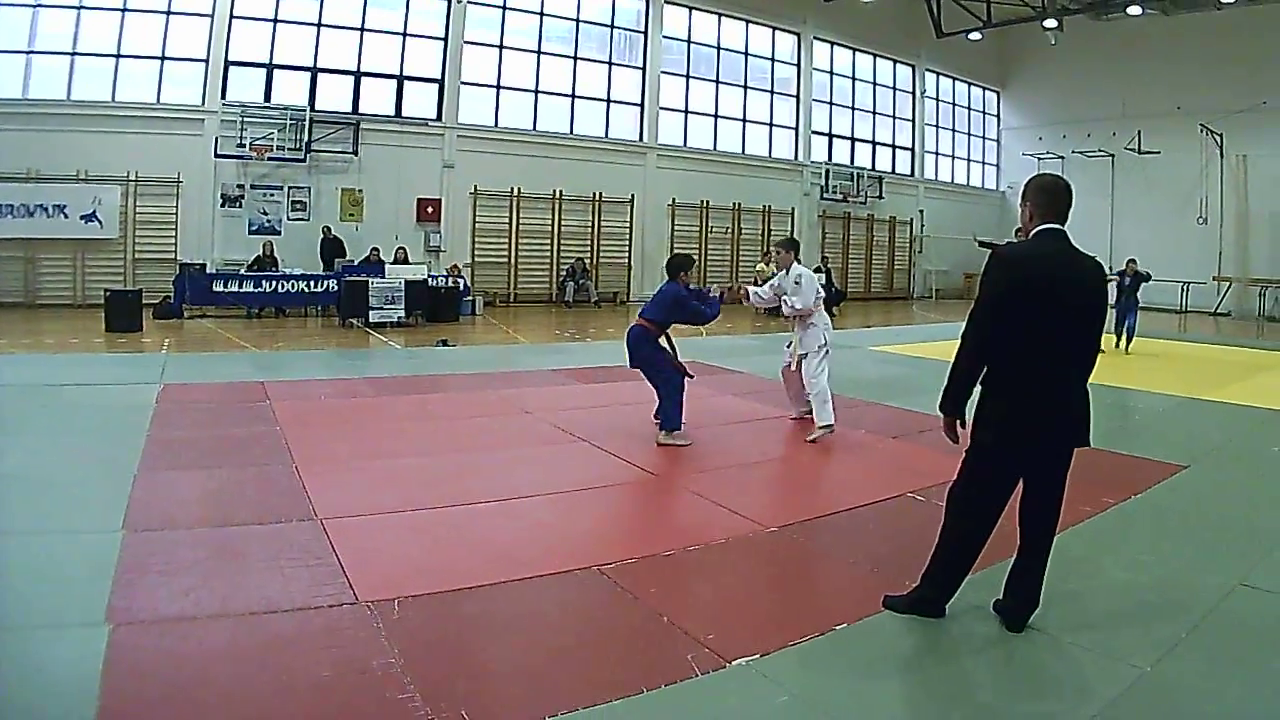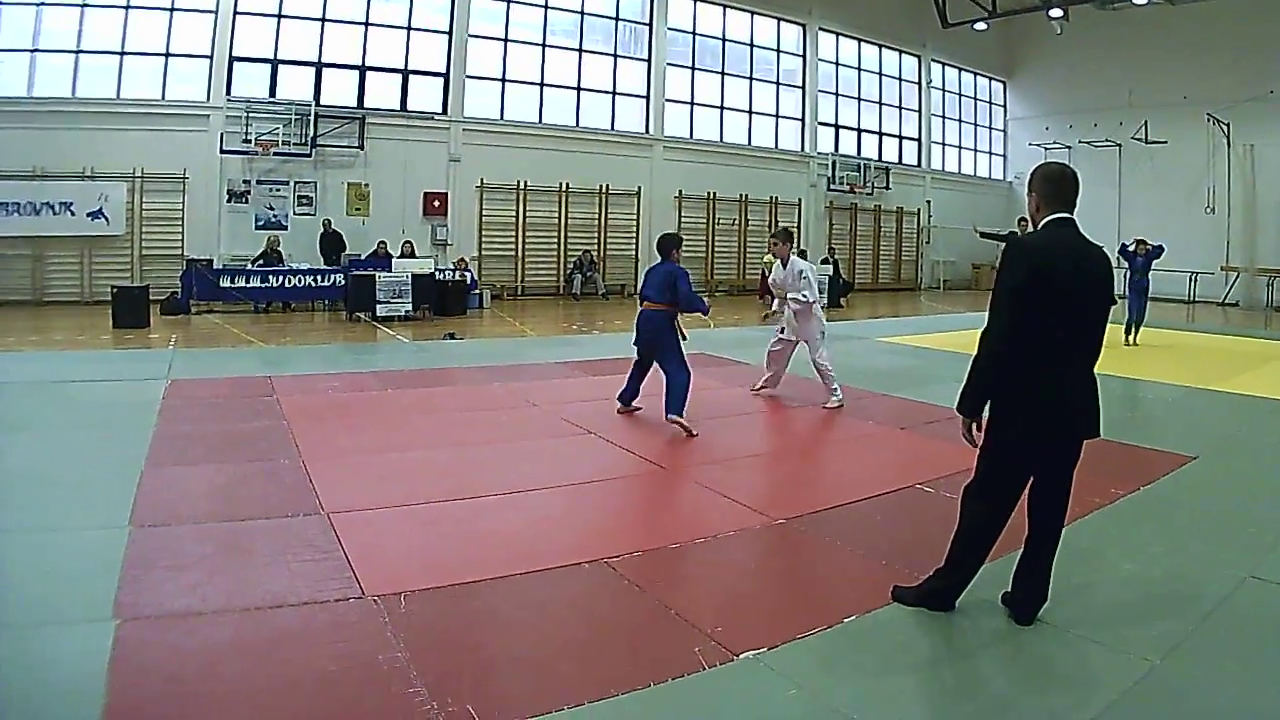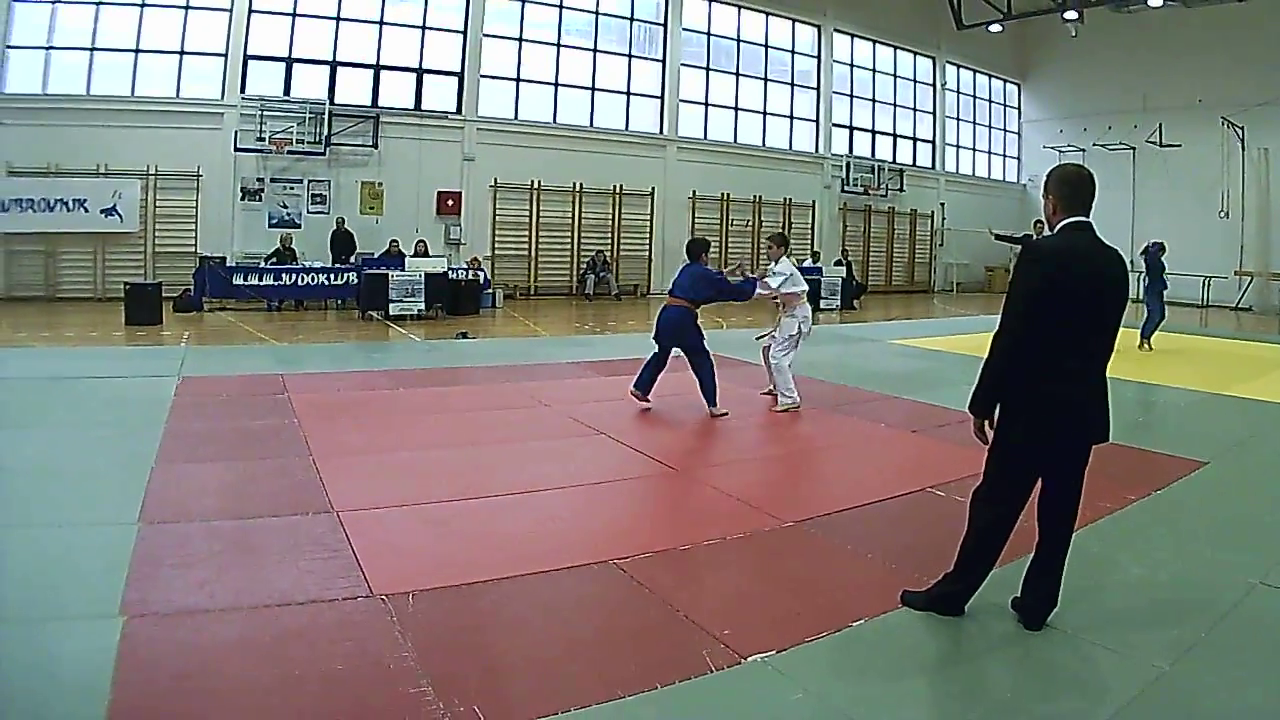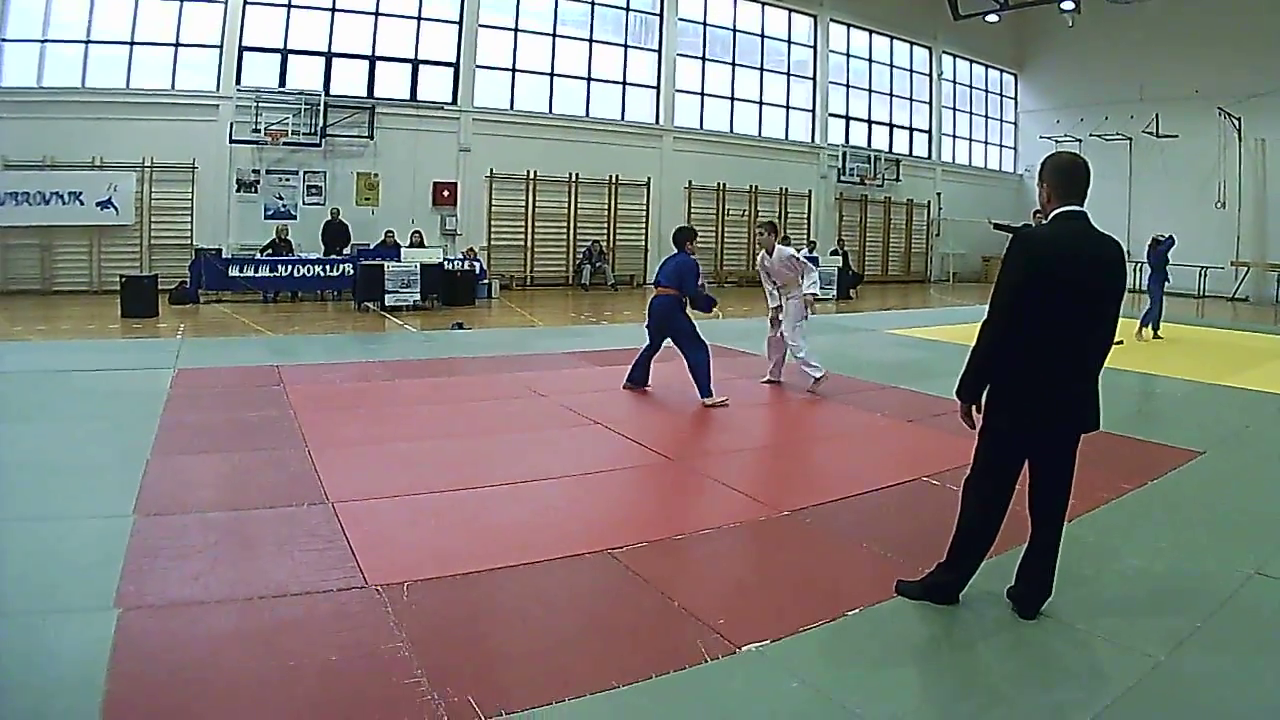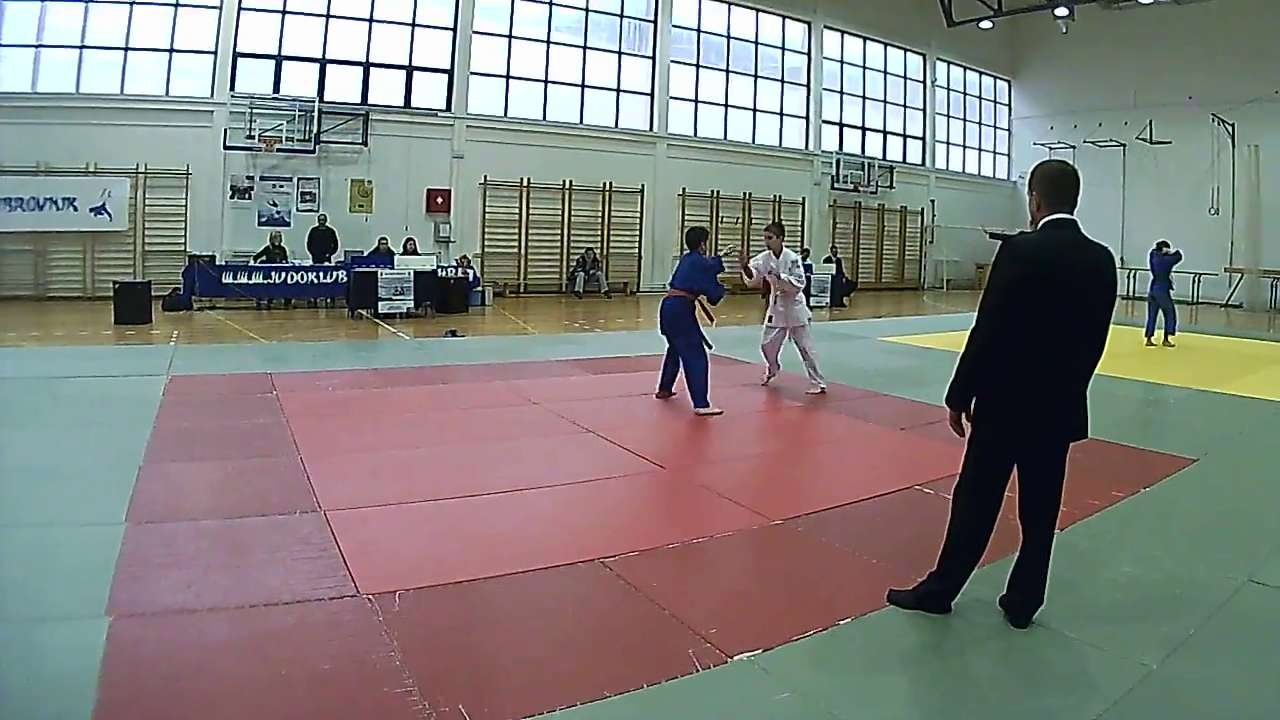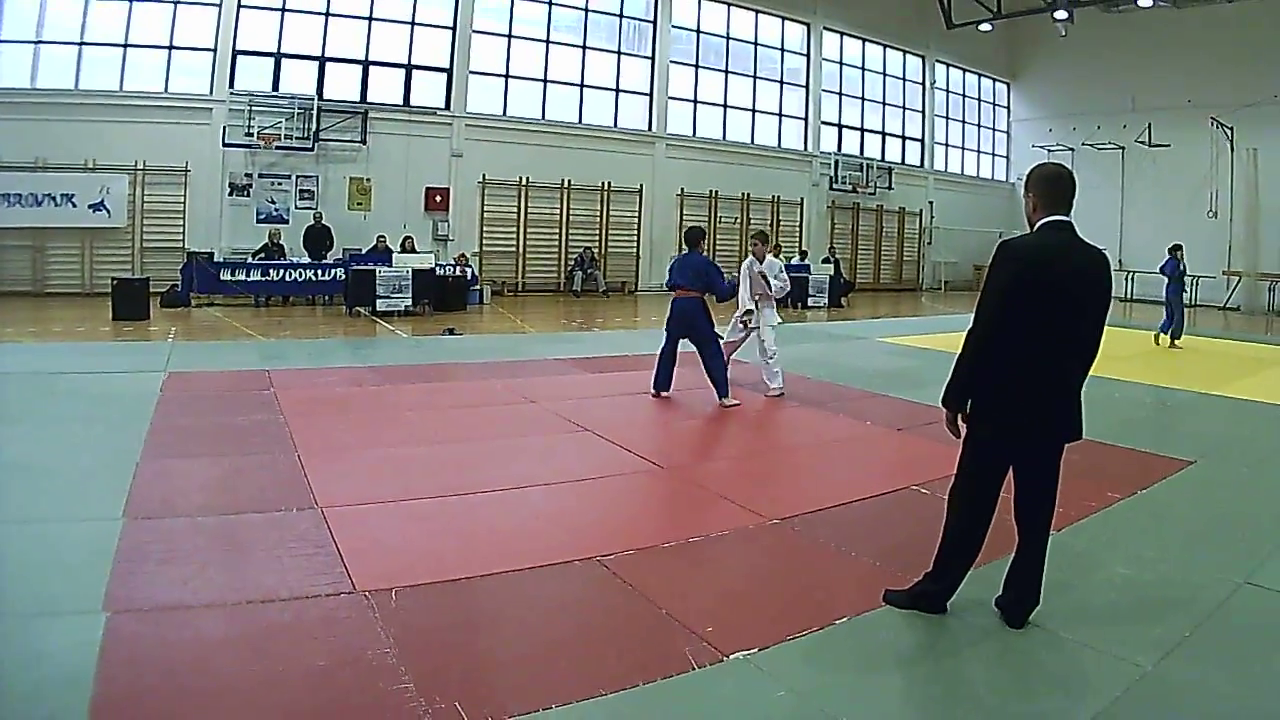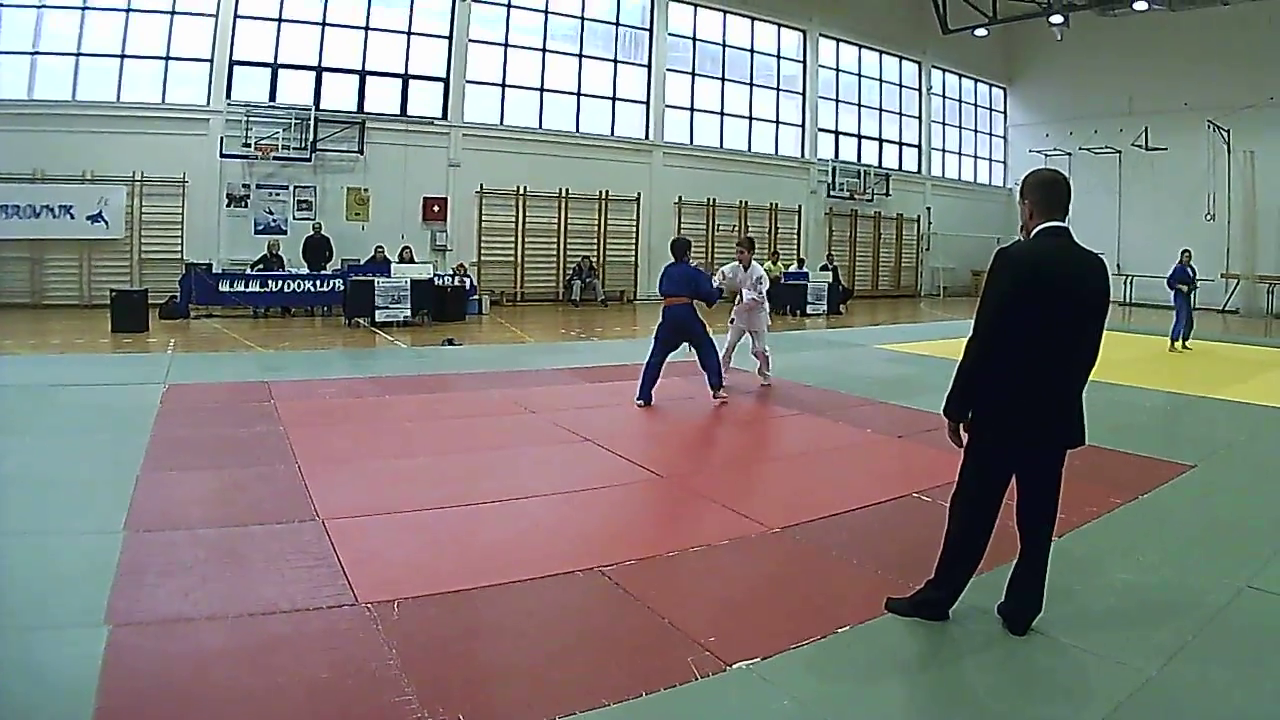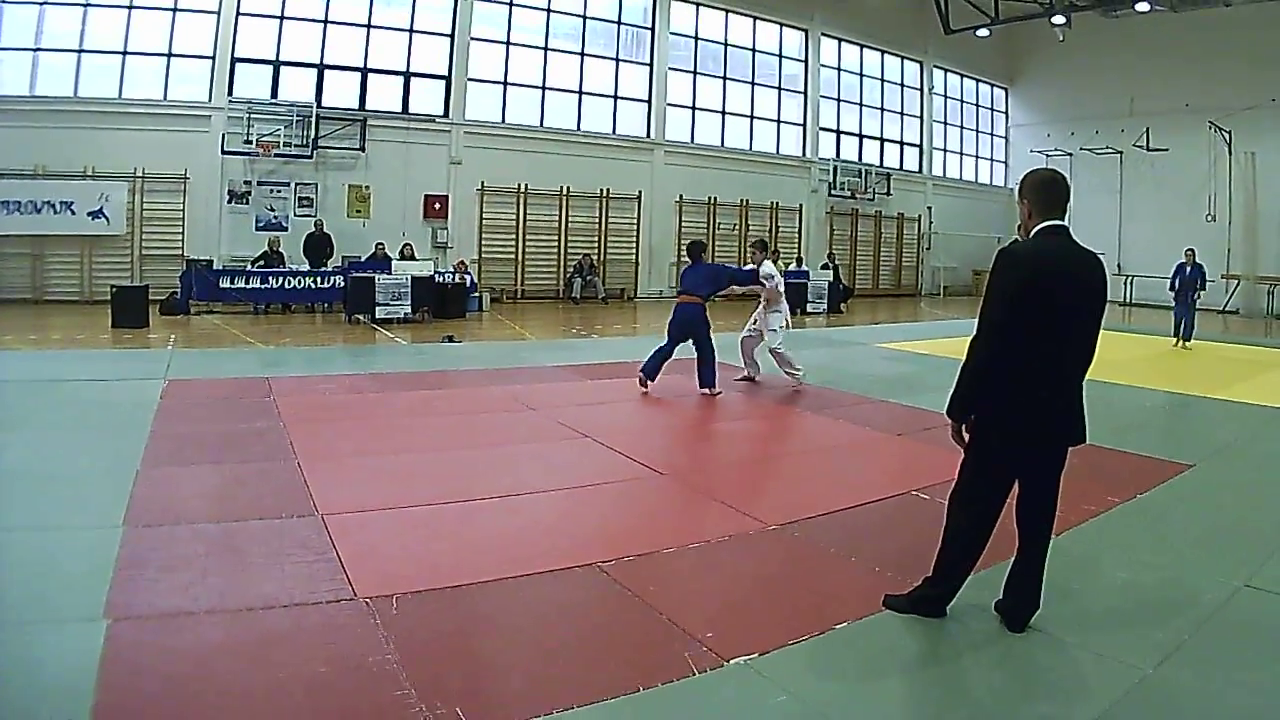
dt=0.4s
person 1, frame 1
left shoulder: (1010, 260)
right shoulder: (1092, 272)
left elbow: (978, 339)
right elbow: (1089, 349)
left wrist: (953, 402)
left hip: (1009, 411)
right hip: (1065, 414)
left knee: (971, 505)
right knee: (1041, 515)
left ankle: (931, 594)
right ankle: (1018, 606)
person 1, frame 2
left shoulder: (1026, 251)
right shoulder: (1098, 259)
left elbow: (999, 335)
right elbow: (1093, 337)
left wrist: (971, 403)
left hip: (1024, 404)
right hip: (1075, 404)
left knee: (987, 500)
right knee: (1049, 507)
left ankle: (943, 588)
right ankle: (1027, 599)
person 1, frame 3
left shoulder: (1042, 254)
right shoulder: (1114, 262)
left elbow: (1011, 337)
right elbow: (1104, 339)
left wrist: (983, 403)
left hip: (1033, 408)
right hip: (1084, 408)
left knee: (995, 503)
right knee: (1059, 511)
left ankle: (952, 592)
right ankle: (1037, 603)
person 1, frame 4
left shoulder: (1031, 243)
right shoulder: (1111, 252)
left elbow: (999, 325)
right elbow: (1105, 331)
left wrist: (970, 389)
left hip: (1019, 396)
right hip: (1074, 398)
left knee: (986, 492)
right knee: (1051, 501)
left ankle: (946, 581)
right ankle: (1031, 592)
person 1, frame 5
left shoulder: (1020, 251)
right shoulder: (1102, 260)
left elbow: (987, 332)
right elbow: (1096, 340)
left wrist: (959, 396)
left hip: (1007, 402)
right hip: (1061, 406)
left knee: (976, 501)
right knee: (1041, 509)
left ankle: (939, 590)
right ankle: (1023, 601)
person 1, frame 6
left shoulder: (1016, 253)
right shoulder: (1097, 263)
left elbow: (984, 334)
right elbow: (1090, 341)
left wrist: (956, 397)
left hip: (1002, 404)
right hip: (1057, 408)
left knee: (971, 502)
right knee: (1036, 509)
left ankle: (935, 590)
right ankle: (1018, 602)
person 1, frame 7
left shoulder: (1015, 260)
right shoulder: (1094, 267)
left elbow: (984, 343)
right elbow: (1089, 347)
left wrist: (957, 407)
left hip: (1004, 411)
right hip: (1058, 414)
left knee: (973, 509)
right knee: (1038, 516)
left ankle: (938, 597)
right ankle: (1021, 609)
person 1, frame 8
left shoulder: (1017, 259)
right shoulder: (1092, 266)
left elbow: (988, 343)
right elbow: (1085, 344)
left wrist: (961, 408)
left hip: (1007, 411)
right hip: (1060, 412)
left knee: (973, 506)
right knee: (1037, 514)
left ankle: (935, 593)
right ankle: (1019, 606)
person 2, frame 1
left shoulder: (673, 290)
right shoulder: (677, 295)
left elbow: (694, 297)
right elbow: (701, 316)
right wrist: (714, 299)
left hip: (642, 336)
right hip: (641, 339)
left knee: (673, 374)
right knee: (672, 380)
left ankle: (663, 416)
right ankle: (668, 432)
person 2, frame 2
left shoulder: (652, 271)
right shoulder: (678, 272)
right elbow: (687, 302)
right wrist: (703, 304)
left hip: (644, 319)
right hip: (662, 322)
left knee: (643, 362)
right knee: (678, 370)
left ankle: (625, 403)
right ankle: (674, 413)
person 2, frame 3
left shoulder: (686, 270)
right shoulder: (707, 275)
right elbow: (733, 292)
left wrist: (725, 273)
right wrist: (750, 281)
left hip: (666, 315)
right hip: (682, 318)
left knee: (661, 355)
right knee: (701, 361)
left ankle: (640, 388)
right ankle: (713, 406)
person 2, frame 4
left shoulder: (670, 260)
right shoulder: (689, 263)
right elbow: (694, 295)
left wrist: (698, 288)
right wrist: (709, 302)
left hip: (656, 305)
right hip: (671, 307)
left knee: (653, 344)
right knee: (697, 349)
left ankle: (634, 381)
right ankle: (707, 396)
person 2, frame 5
left shoulder: (686, 259)
right shoulder: (702, 264)
right elbow: (714, 296)
left wrist: (720, 257)
right wrist: (720, 287)
left hip: (669, 306)
right hip: (681, 308)
left knee: (676, 349)
right knee: (695, 355)
left ankle: (664, 388)
right ankle: (701, 405)
person 2, frame 6
left shoulder: (678, 261)
right shoulder: (706, 264)
left elbow: (670, 284)
right elbow: (722, 293)
right wrist: (731, 286)
left hip: (677, 306)
right hip: (695, 308)
left knee: (669, 347)
right knee: (712, 352)
left ankle: (660, 387)
right ankle: (723, 396)
person 2, frame 7
left shoulder: (667, 271)
right shoulder: (695, 273)
right elbow: (709, 296)
right wrist: (718, 289)
left hip: (669, 314)
right hip: (687, 313)
left knee: (657, 356)
right knee: (707, 349)
left ankle: (643, 397)
right ankle: (716, 388)
person 2, frame 8
left shoulder: (686, 272)
right shoulder: (713, 270)
right elbow: (738, 276)
right wrist: (758, 276)
left hip: (680, 310)
right hip: (696, 311)
left knee: (670, 345)
right knee: (705, 348)
left ankle: (646, 373)
right ankle: (709, 386)
person 3, frame 1
left shoulder: (803, 275)
right shoulder: (783, 277)
left elbow: (802, 306)
right elbow: (765, 294)
left wrist: (782, 299)
right wrist: (745, 293)
left hip: (815, 328)
right hip: (802, 328)
left knee: (814, 376)
right knee: (790, 371)
left ankle: (825, 422)
right ankle: (804, 408)
person 3, frame 2
left shoulder: (803, 268)
right shoulder: (777, 268)
left elbow: (811, 298)
left wrist: (788, 297)
right wrist: (774, 310)
left hip: (808, 317)
right hip: (791, 317)
left knee: (818, 359)
right knee: (776, 351)
left ankle: (835, 395)
right ankle: (769, 381)
person 3, frame 3
left shoulder: (785, 269)
right shoulder: (777, 266)
left elbow: (767, 288)
right elbow: (764, 284)
right wrist: (756, 279)
left hip: (796, 317)
right hip: (788, 314)
left knee: (778, 356)
right knee: (768, 348)
left ankle: (790, 400)
right ankle: (776, 386)
person 3, frame 4
left shoulder: (787, 253)
right shoulder: (762, 259)
left elbow: (811, 271)
right elbow: (769, 285)
left wrist: (809, 294)
right wrist: (774, 307)
left hip: (796, 299)
right hip: (781, 300)
left knee: (793, 340)
right knee: (774, 339)
left ankle: (817, 374)
right ankle: (774, 374)
person 3, frame 5
left shoulder: (792, 258)
right shoulder: (764, 258)
left elbow: (800, 283)
right elbow: (753, 280)
left wrist: (780, 277)
right wrist: (745, 268)
left hip: (794, 305)
right hip: (777, 305)
left knee: (805, 346)
right knee: (768, 344)
left ankle: (818, 383)
right ankle: (772, 370)
person 3, frame 6
left shoulder: (776, 264)
right shoulder: (747, 264)
left elbow: (785, 287)
right elbow: (744, 288)
left wrist: (768, 281)
right wrist: (747, 310)
left hip: (766, 308)
right hip: (748, 307)
left knee: (767, 348)
right knee: (730, 341)
left ankle: (776, 386)
person 3, frame 7
left shoulder: (758, 272)
right shoulder: (734, 268)
left elbow: (760, 298)
right elbow: (721, 277)
left wrist: (741, 293)
left hip: (757, 312)
right hip: (740, 310)
left knee: (759, 348)
right knee: (730, 345)
left ankle: (765, 375)
person 3, frame 8
left shoulder: (767, 270)
right shoulder: (758, 268)
left elbow: (772, 288)
left hip: (776, 311)
right hip: (764, 309)
left knee: (774, 346)
right knee: (747, 340)
left ankle: (795, 374)
right ankle: (751, 372)
